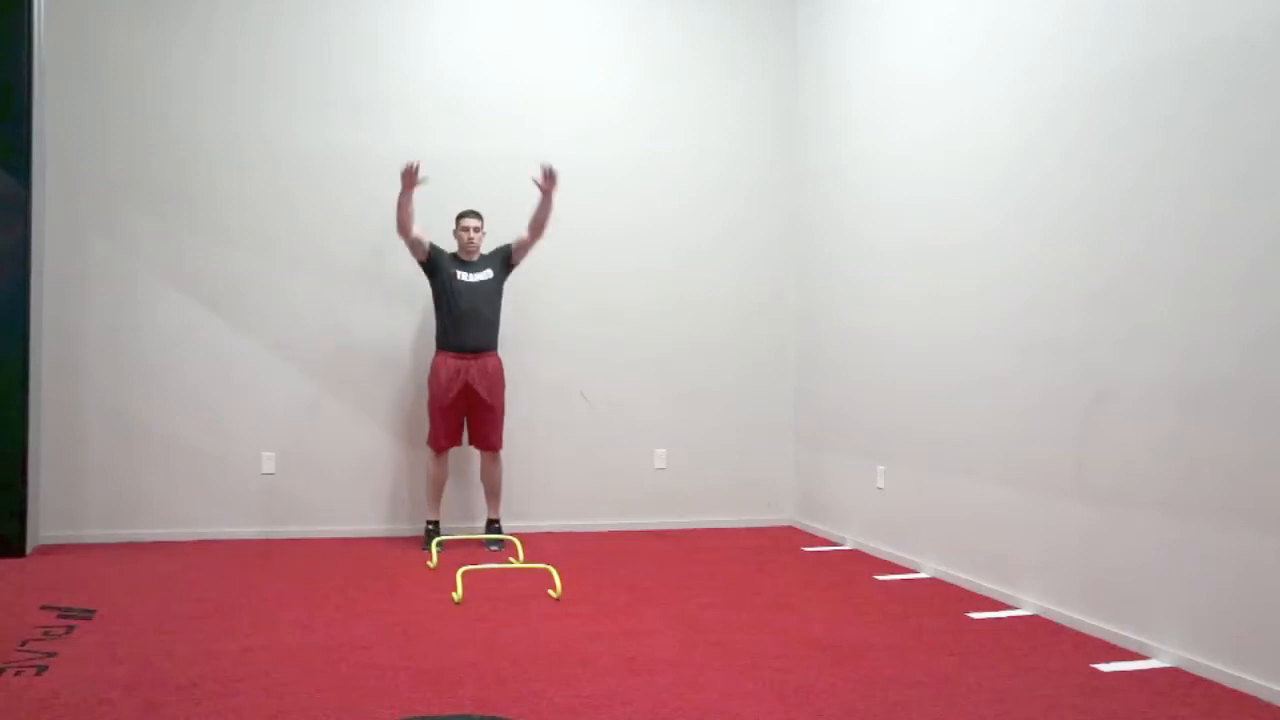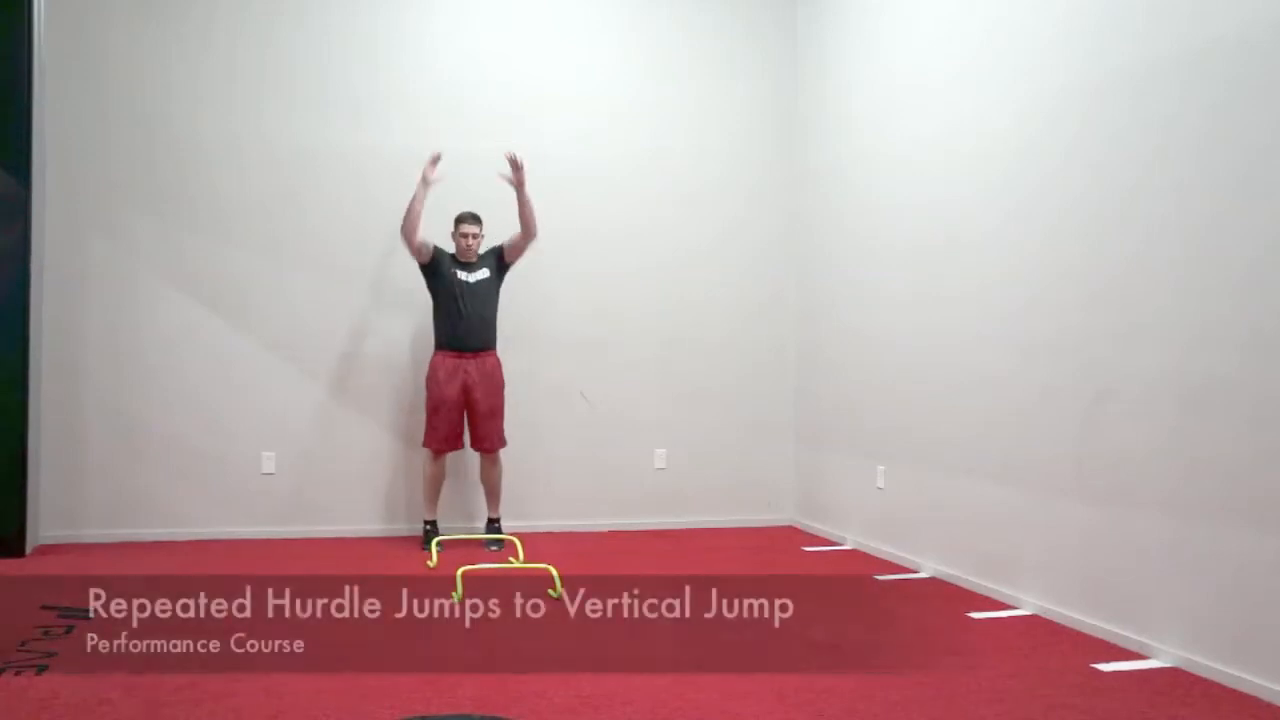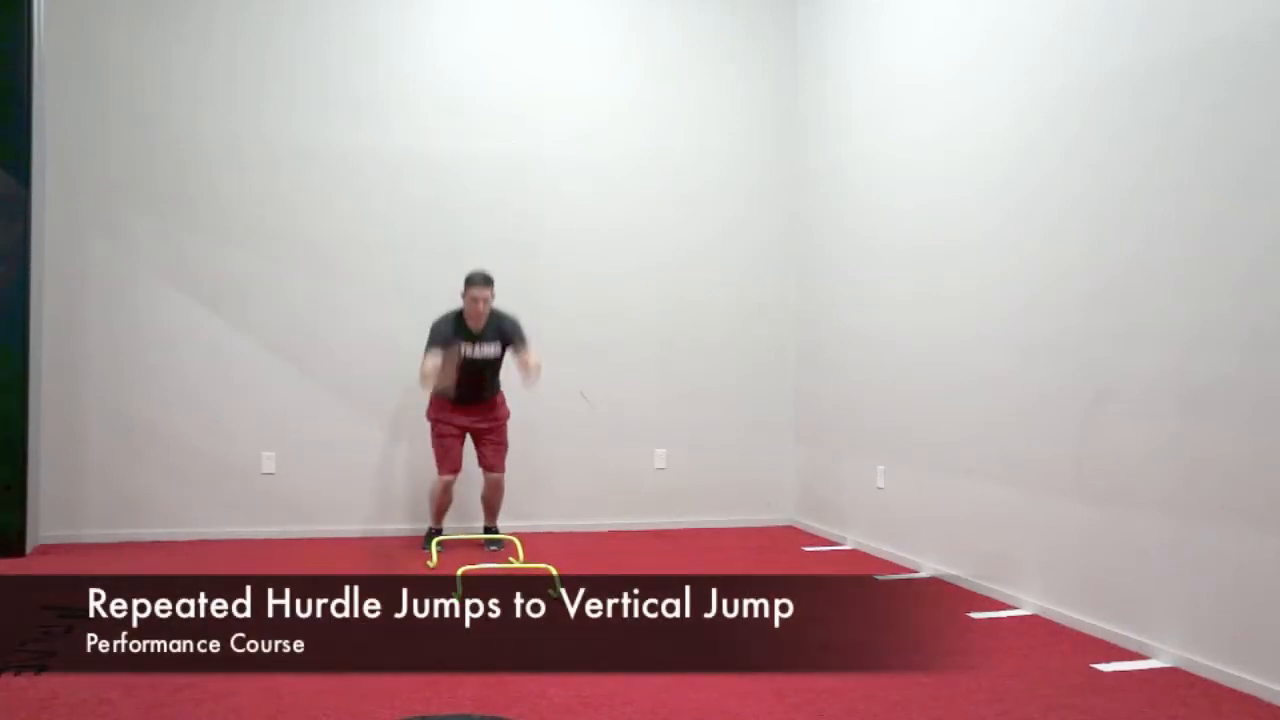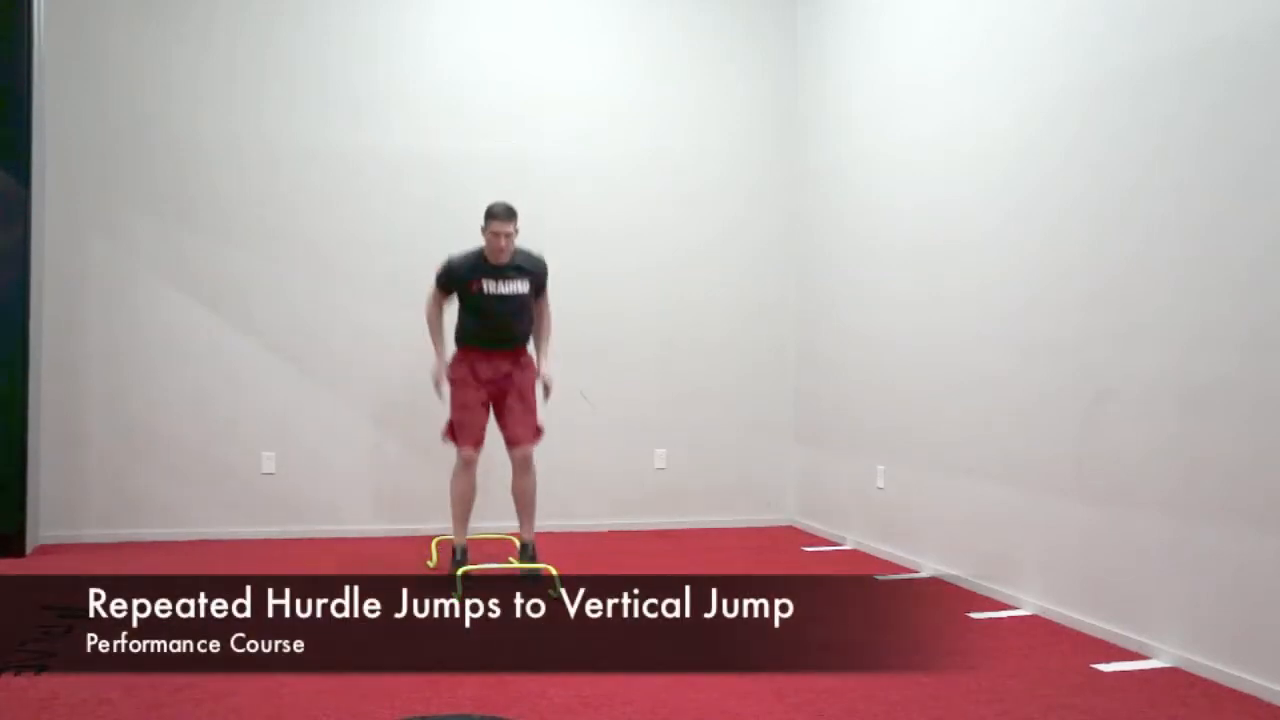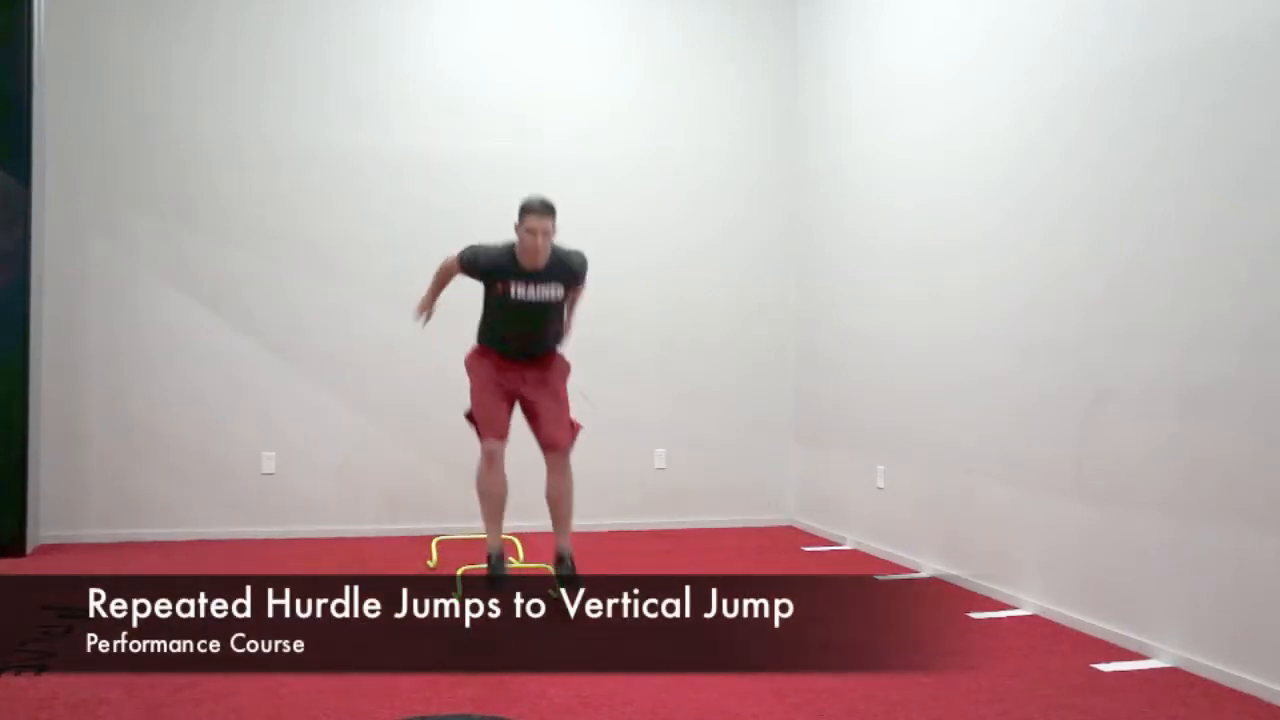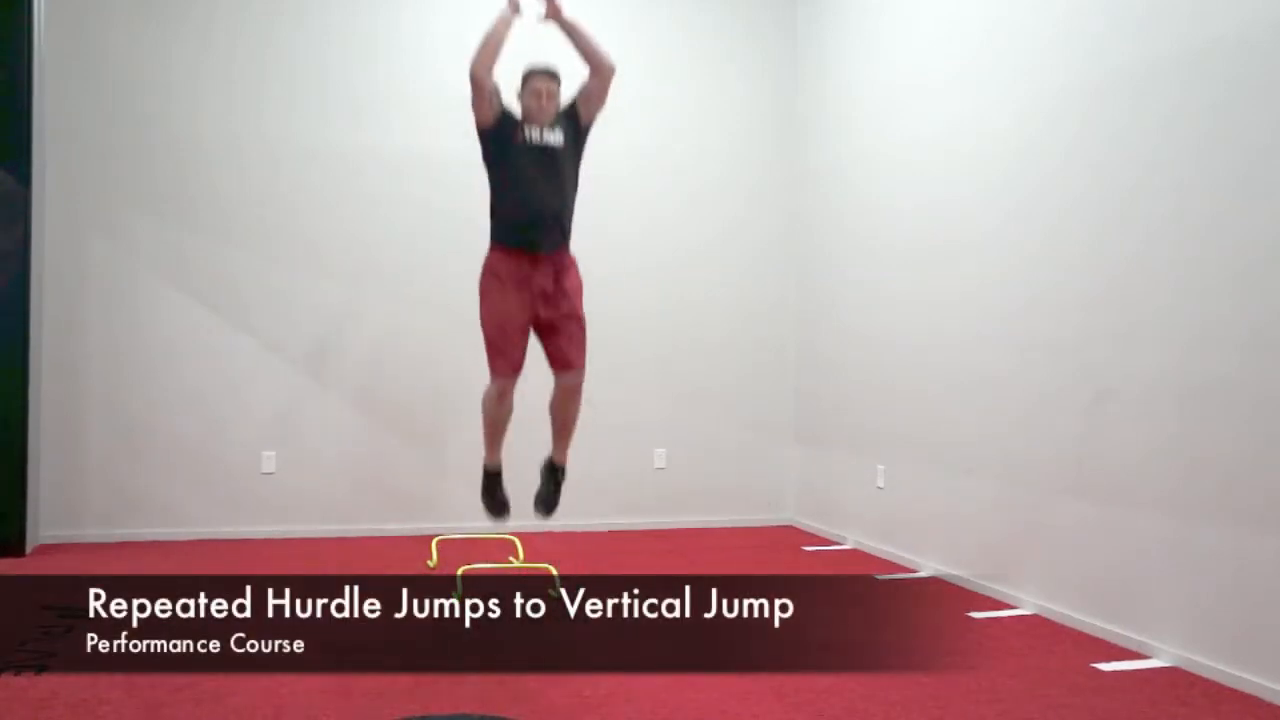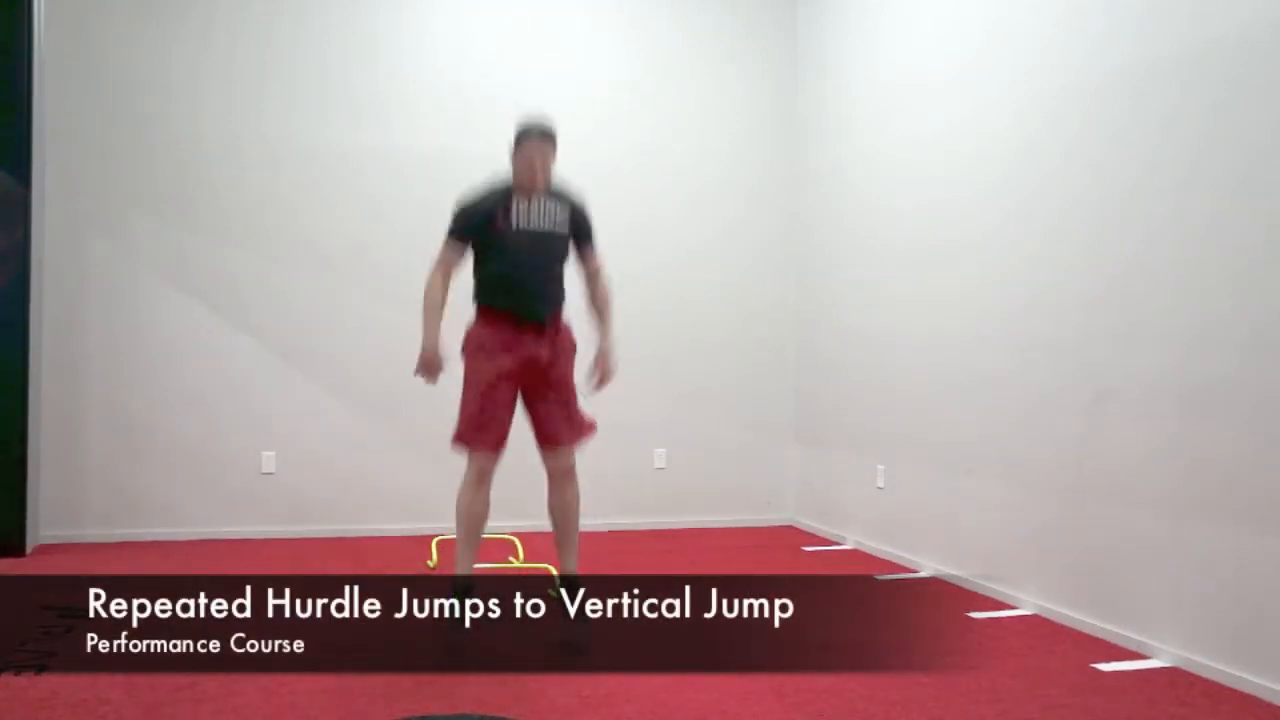
dt=0.5s
person 1, frame 1
left shoulder: (498, 263)
right shoulder: (439, 264)
left elbow: (534, 233)
right elbow: (407, 232)
left wrist: (546, 194)
right wrist: (407, 189)
left hip: (487, 366)
right hip: (447, 366)
left knee: (491, 450)
right knee: (440, 450)
left ankle: (494, 522)
right ankle: (432, 524)
person 1, frame 2
left shoulder: (495, 262)
right shoulder: (438, 264)
left elbow: (529, 234)
right elbow: (408, 234)
left wrist: (520, 187)
right wrist: (424, 185)
left hip: (486, 366)
right hip: (446, 366)
left knee: (490, 450)
right knee: (437, 450)
left ankle: (494, 523)
right ankle: (430, 524)
person 1, frame 3
left shoulder: (506, 324)
right shoulder: (444, 326)
left elbow: (528, 357)
right elbow: (426, 375)
left wrist: (530, 368)
right wrist: (442, 374)
left hip: (489, 407)
right hip: (448, 409)
left knee: (495, 475)
right knee: (447, 477)
left ankle: (491, 530)
right ankle: (434, 530)
person 1, frame 4
left shoulder: (534, 266)
right shoulder: (461, 267)
left elbow: (541, 309)
right elbow: (436, 303)
left wrist: (543, 361)
right wrist: (439, 357)
left hip: (516, 366)
right hip: (470, 367)
left knee: (523, 456)
right knee: (466, 457)
left ankle: (527, 545)
right ankle: (460, 550)
person 1, frame 5
left shoulder: (572, 263)
right shoulder: (489, 258)
right elbow: (452, 265)
right wrist: (430, 297)
left hip: (543, 367)
right hip: (492, 365)
left knee: (558, 452)
right knee: (492, 448)
left ankle: (564, 556)
right ankle: (495, 553)
person 1, frame 6
left shoulder: (571, 129)
right shoulder: (501, 131)
left elbow: (605, 72)
right elbow: (478, 76)
left hip: (558, 271)
right hip: (507, 271)
left knee: (570, 377)
right knee: (503, 380)
left ankle: (556, 466)
right ankle: (492, 471)
person 1, frame 7
left shoulder: (570, 208)
right shoulder: (482, 208)
left elbow: (594, 274)
right elbow: (443, 270)
left wrist: (606, 338)
right wrist: (431, 338)
left hip: (550, 343)
right hip: (494, 342)
left knee: (562, 465)
right knee: (481, 463)
left ankle: (570, 581)
right ankle: (461, 581)
